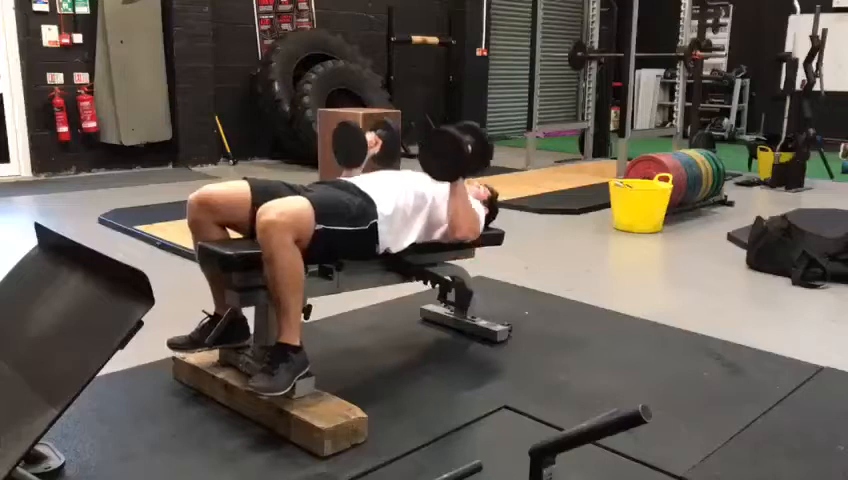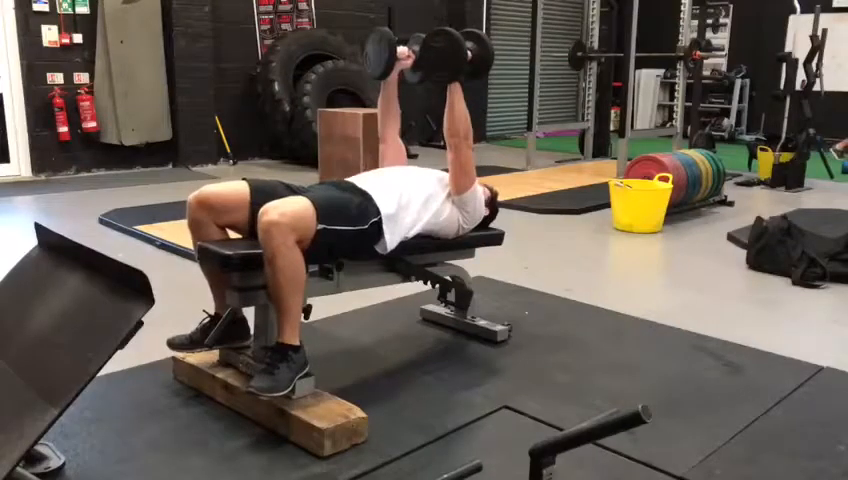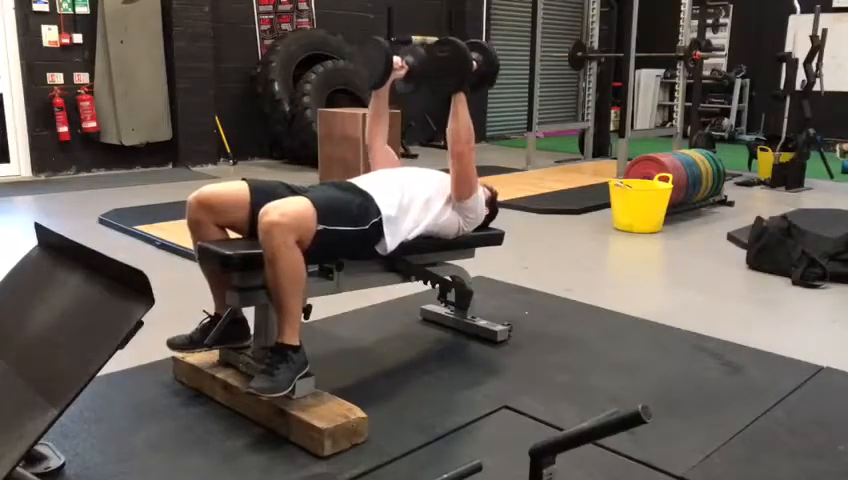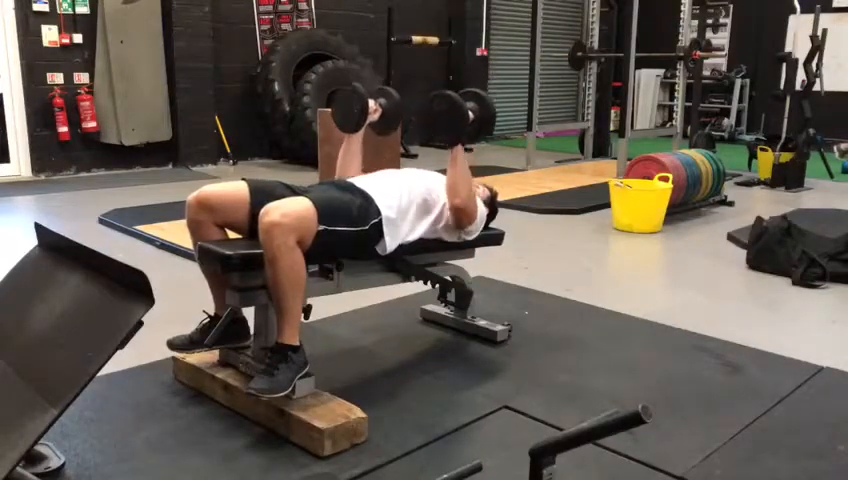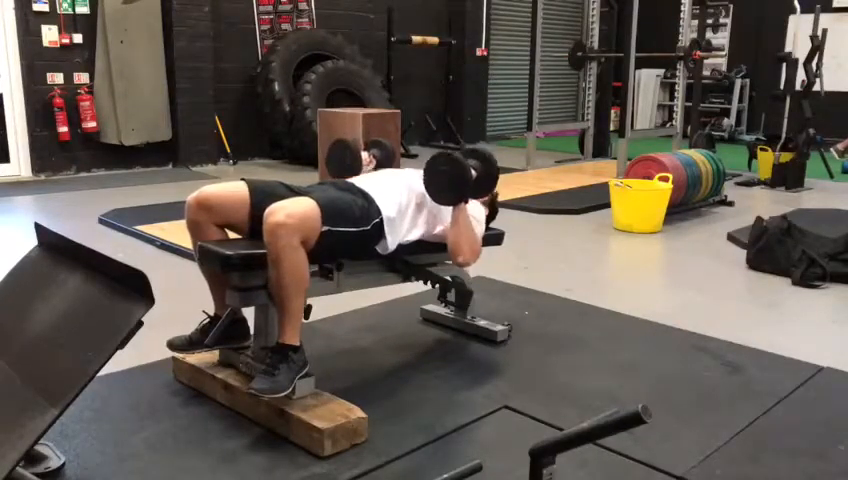
dt=0.7s
person 1, frame 1
left shoulder: (469, 206)
right shoulder: (426, 188)
left elbow: (462, 233)
left wrist: (458, 176)
left hip: (367, 215)
left knee: (274, 220)
right knee: (203, 203)
left ankle: (290, 351)
right ankle: (227, 321)
person 1, frame 2
left shoulder: (464, 210)
right shoulder: (418, 182)
left elbow: (460, 145)
right elbow: (388, 133)
left wrist: (453, 80)
right wrist: (392, 72)
left hip: (368, 214)
right hip: (329, 194)
left knee: (276, 222)
right knee: (203, 203)
left ankle: (290, 352)
right ankle: (227, 321)
person 1, frame 3
left shoulder: (467, 212)
right shoulder: (414, 185)
left elbow: (462, 152)
right elbow: (376, 142)
left wrist: (459, 91)
right wrist: (385, 82)
left hip: (368, 214)
left knee: (276, 222)
right knee: (202, 204)
left ankle: (289, 351)
right ankle: (228, 321)
person 1, frame 4
left shoulder: (469, 217)
right shoulder: (424, 185)
left elbow: (459, 203)
right elbow: (347, 176)
left wrist: (457, 142)
right wrist: (359, 125)
left hip: (370, 214)
left knee: (277, 223)
right knee: (202, 203)
left ankle: (290, 352)
right ankle: (228, 322)
person 1, frame 5
left shoulder: (470, 212)
right shoulder: (428, 184)
left elbow: (464, 256)
left wrist: (460, 197)
left hip: (369, 214)
left knee: (281, 222)
right knee: (202, 204)
left ankle: (289, 351)
right ankle: (227, 322)
